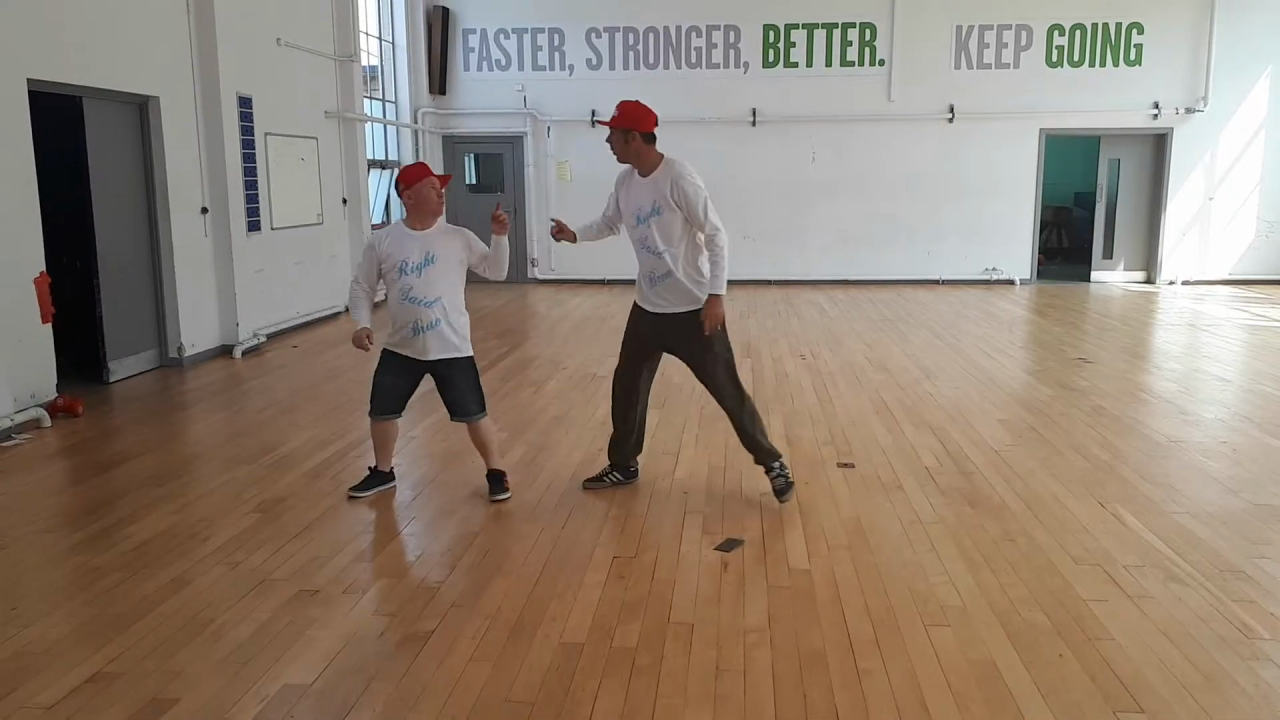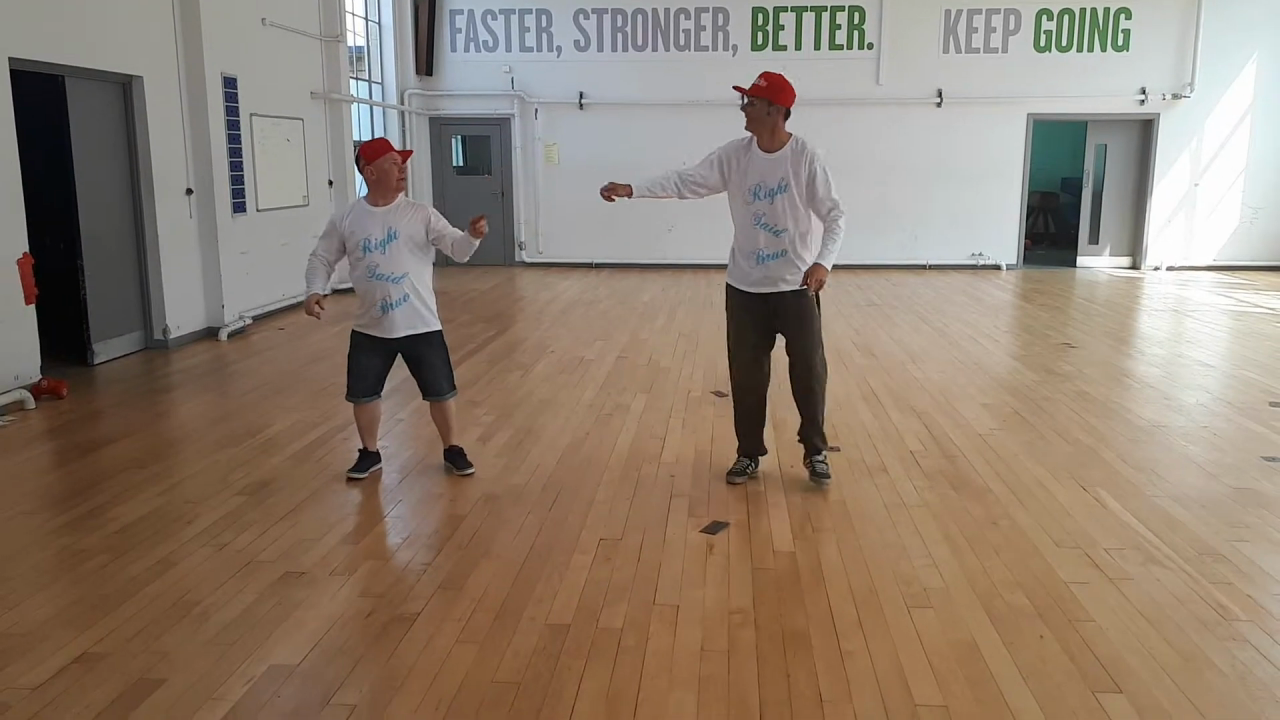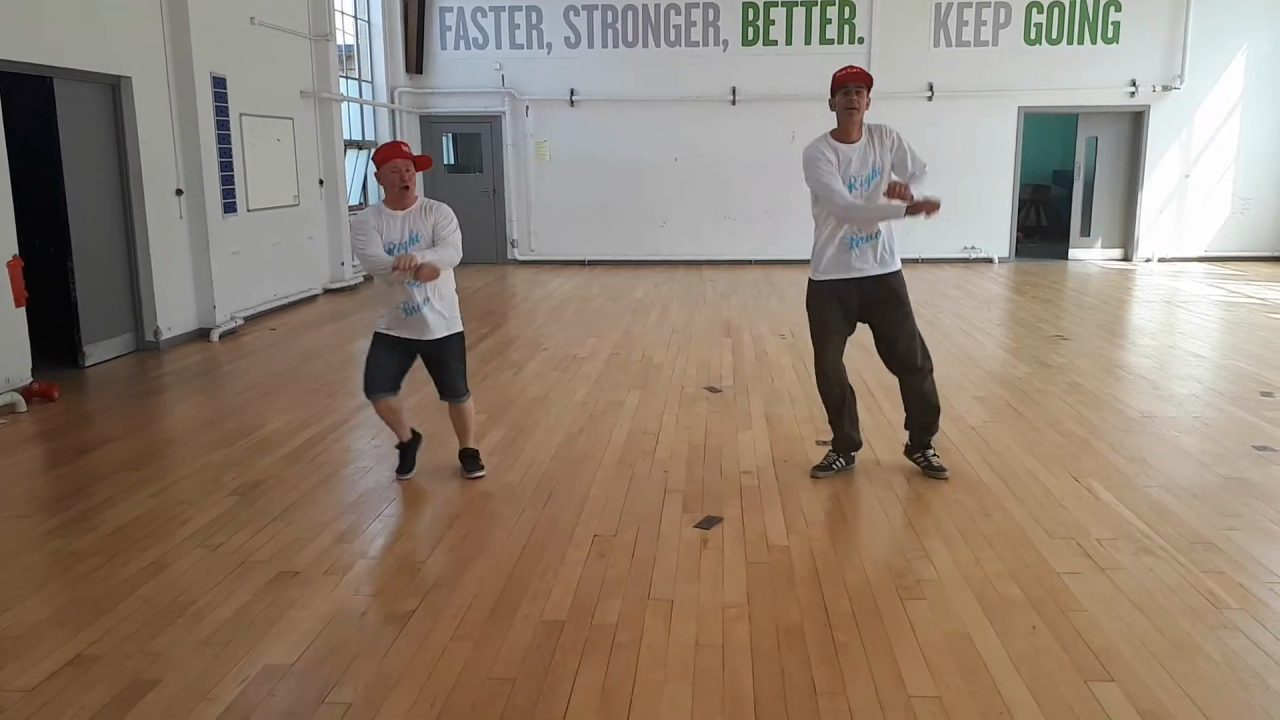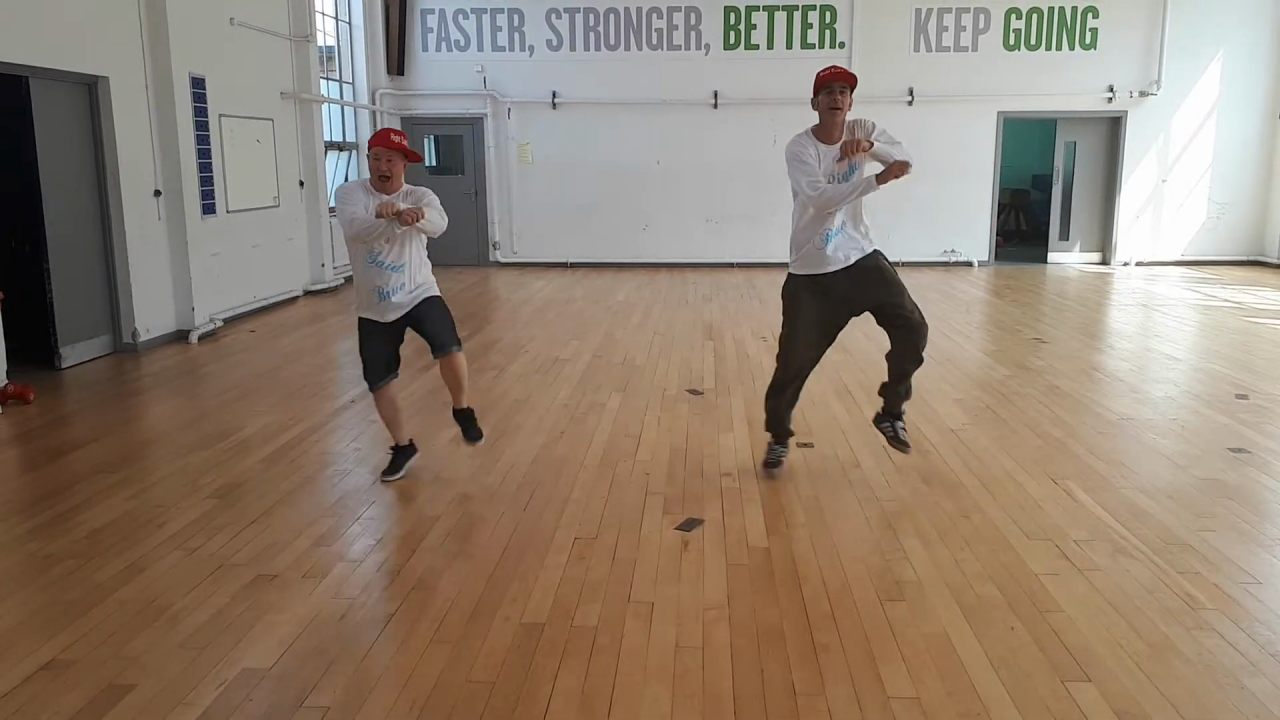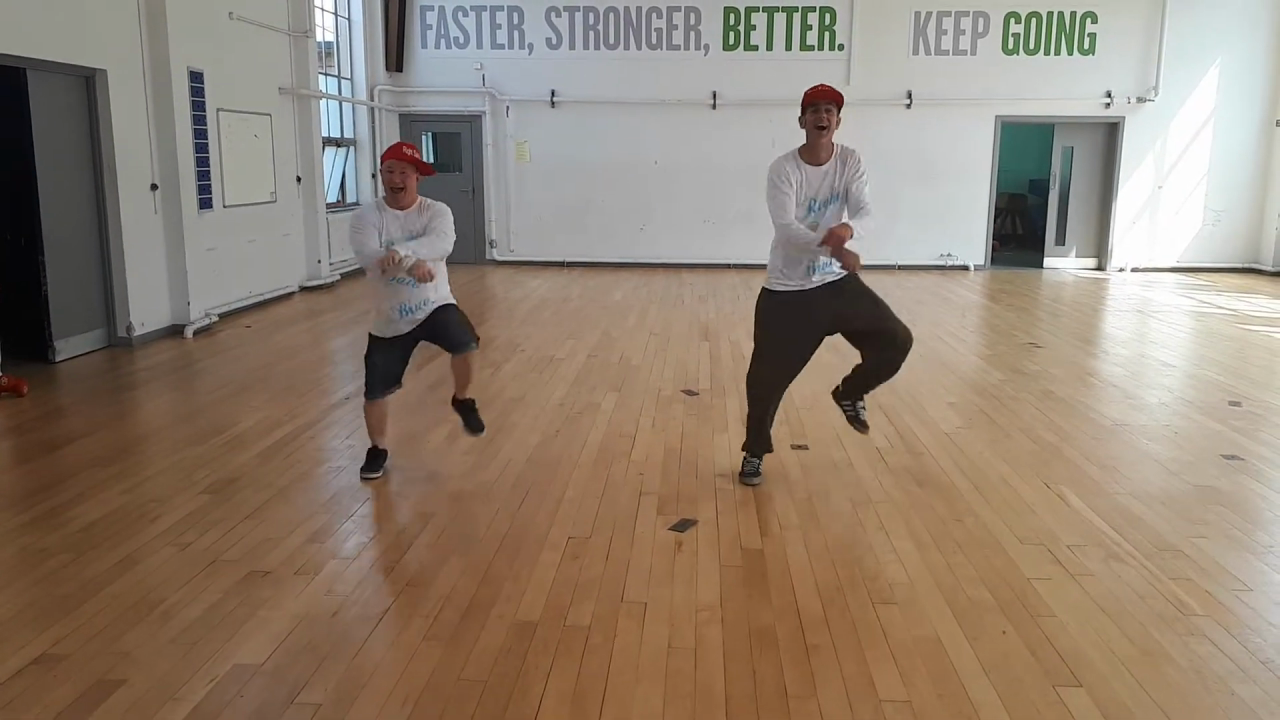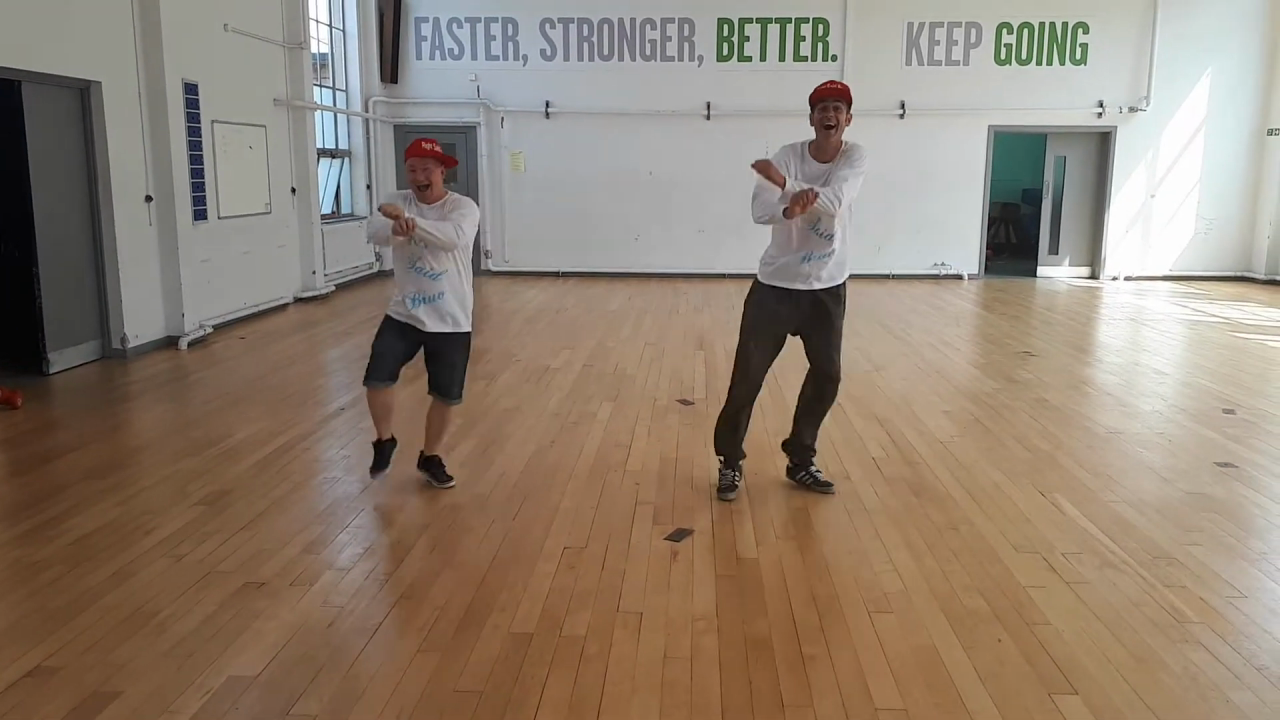
dt=0.7s
person 1, frame 1
left shoulder: (679, 178)
right shoulder: (626, 181)
left elbow: (715, 235)
right elbow: (609, 222)
left wrist: (714, 294)
right wrist: (574, 233)
left hip: (692, 305)
right hip: (648, 307)
left knee: (725, 387)
right knee: (628, 383)
left ankle: (771, 462)
right ankle: (623, 464)
person 1, frame 2
left shoulder: (806, 157)
right shoulder: (733, 154)
left elbow: (834, 215)
right elbow: (685, 182)
left wrist: (823, 261)
right wrist: (631, 190)
left hip: (795, 285)
right hip: (744, 285)
left knee: (809, 369)
right knee: (747, 375)
left ankle: (815, 451)
right ankle: (749, 452)
person 1, frame 3
left shoulder: (887, 138)
right shoulder: (818, 153)
left elbow: (923, 174)
right elbow: (841, 207)
left wrist: (905, 184)
right wrist: (905, 207)
left hip: (883, 274)
right hip: (831, 278)
left knee: (913, 362)
right knee: (829, 369)
left ankle: (922, 445)
right ankle: (844, 448)
person 1, frame 4
left shoulder: (865, 130)
right shoulder: (800, 147)
left elbow: (902, 157)
right elbow: (820, 197)
left wrist: (868, 146)
right wrist: (878, 177)
left hip: (860, 258)
right hip: (810, 271)
left knee: (911, 327)
right knee: (794, 359)
left ankle: (891, 412)
right ankle: (778, 437)
person 1, frame 5
left shoulder: (849, 159)
right shoulder: (782, 169)
left elbow: (862, 213)
right elbow: (786, 230)
left wrist: (846, 229)
right wrist: (829, 246)
left hip: (837, 280)
right hip: (786, 289)
left knee: (897, 341)
right knee: (767, 376)
left ankle: (851, 394)
right ankle: (755, 452)
person 1, frame 6
left shoulder: (855, 157)
right shoulder: (786, 155)
left elbow: (833, 202)
right elbow: (761, 210)
left wrist: (784, 183)
right wrist: (790, 208)
left hip: (826, 286)
right hip: (774, 282)
left knee: (825, 375)
right knee: (748, 371)
left ankle: (802, 461)
right ankle: (730, 460)
person 2, frame 1
left shoulder: (458, 239)
right shoulder: (382, 241)
left elbow: (496, 271)
right elbow: (361, 287)
left wrist: (500, 237)
right wrist: (361, 324)
left hip: (451, 346)
right hip: (401, 346)
left knee: (472, 413)
right knee: (382, 411)
left ankle: (496, 471)
right ankle: (383, 471)
person 2, frame 2
left shoulder: (421, 214)
right shoulder: (345, 220)
left elbow: (458, 250)
right elbow: (321, 259)
left wrist: (473, 235)
right wrist: (315, 291)
left hip: (421, 324)
right hip: (370, 328)
left knee: (440, 392)
right knee: (362, 395)
left ankle: (452, 449)
right ankle: (370, 453)
person 2, frame 3
left shoulder: (438, 212)
right shoulder: (366, 221)
left elbow: (452, 253)
right elbow: (371, 262)
left wrist: (417, 261)
right wrist: (407, 266)
left hip: (441, 322)
right hip: (394, 325)
left knee: (457, 395)
right knee: (379, 392)
left ankle: (469, 451)
right ankle: (407, 441)
person 2, frame 4
left shoulder: (421, 197)
right shoulder: (349, 193)
left elbow: (437, 223)
right elbow: (355, 228)
left wrist: (404, 213)
right wrist: (394, 219)
left hip: (418, 294)
right hip: (374, 306)
left knee: (449, 349)
right knee: (380, 382)
left ankle: (463, 411)
right ankle: (402, 447)
person 2, frame 5
left shoulder: (435, 212)
right shoulder: (365, 217)
left elbow: (443, 243)
right elbow: (369, 258)
left wrist: (401, 255)
right wrist: (412, 262)
left hip: (435, 306)
right hip: (390, 319)
left knee: (465, 345)
right knee: (376, 393)
left ankle: (464, 401)
right ankle: (378, 451)
person 2, frame 6
left shoulder: (464, 207)
right shoulder: (400, 202)
left elbow: (455, 236)
right elbow: (375, 233)
left wrist: (411, 221)
right wrist: (397, 226)
left hip: (450, 318)
right hip: (404, 312)
left knee: (447, 396)
right knee: (378, 380)
left ankle: (431, 457)
right ankle: (384, 441)
